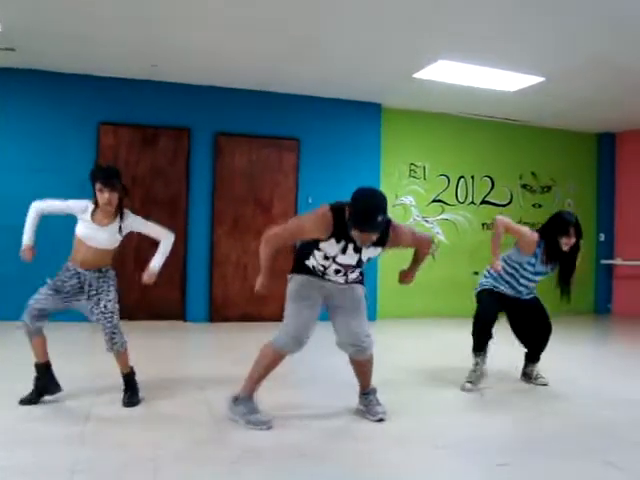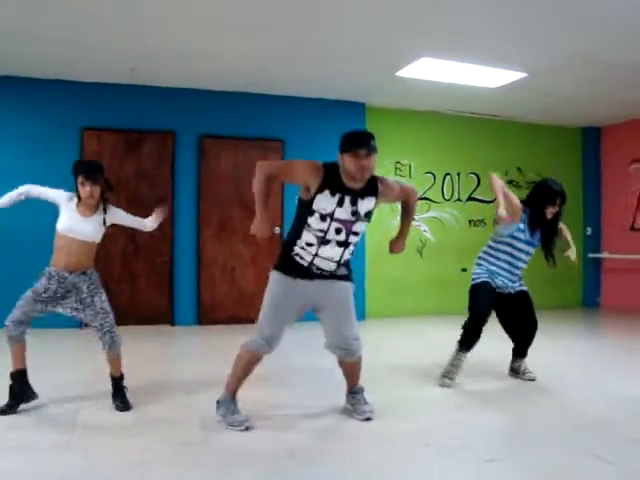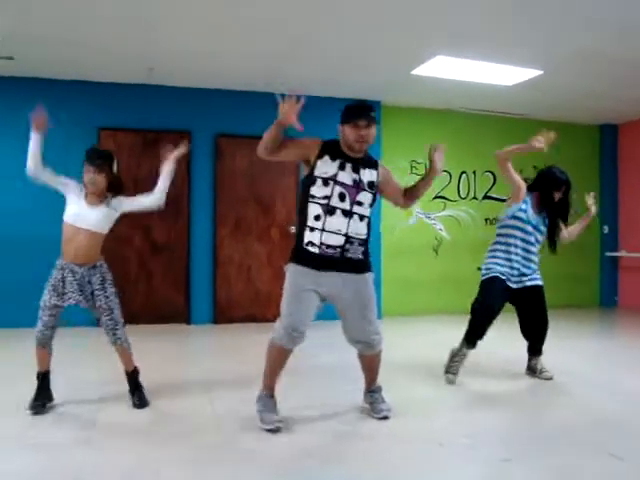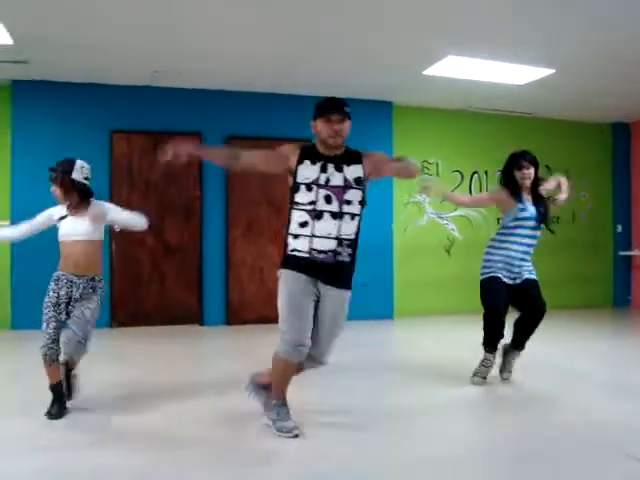
dt=0.4s
person 1, frame 1
left shoulder: (392, 234)
right shoulder: (325, 220)
left elbow: (426, 241)
right elbow: (271, 237)
left wrist: (411, 271)
right wrist: (265, 277)
left hip: (347, 285)
right hip: (308, 278)
left knee: (358, 341)
right knee: (292, 337)
left ankle: (367, 396)
right ankle: (242, 400)
person 1, frame 2
left shoulder: (380, 189)
right shoulder: (315, 175)
left elbow: (410, 193)
right elbow: (264, 168)
left wrist: (402, 235)
right wrist: (261, 216)
left hip: (337, 281)
right hip: (291, 275)
left knee: (347, 344)
right knee: (264, 339)
left ankle: (354, 394)
right ankle: (227, 399)
person 1, frame 3
left shoulder: (375, 170)
right shoulder: (317, 151)
left elbow: (404, 199)
right elbow: (265, 151)
left wrist: (431, 173)
right wrist: (282, 123)
left hip: (354, 270)
right hip: (306, 265)
left knee: (368, 336)
right knee: (290, 330)
left ankle: (372, 392)
right ankle: (265, 398)
person 1, frame 4
left shoulder: (365, 162)
right shoulder: (295, 156)
left elbow: (412, 169)
right elbow: (240, 159)
left wrist: (403, 164)
right wrist: (195, 150)
left hip: (339, 277)
right hip: (299, 269)
left knee: (316, 354)
right knee: (296, 343)
left ankle: (262, 382)
right ankle: (278, 404)
person 2, frame 1
left shoulder: (128, 220)
right shoulder: (82, 208)
left elbow: (167, 236)
right elbow: (37, 206)
left wrist: (155, 265)
right wrist: (28, 241)
left hip: (102, 278)
right hip: (72, 274)
left knee: (113, 332)
right knee: (31, 316)
left ankle: (130, 384)
right ankle: (45, 380)
person 2, frame 2
left shoulder: (109, 213)
right shoulder: (65, 200)
left elbow: (144, 224)
right elbow: (29, 190)
left wrist: (155, 220)
left hip: (87, 280)
right hip: (54, 277)
left knee: (109, 333)
left ankle: (118, 389)
person 2, frame 3
left shoulder: (116, 204)
right shoulder: (72, 191)
left elbow: (155, 200)
right elbow: (34, 170)
left wrist: (168, 165)
right wrist: (37, 133)
left hip: (96, 273)
right hip: (64, 271)
left knee: (116, 331)
right knee: (44, 329)
left ankle: (135, 384)
right ankle: (43, 389)
person 2, frame 4
left shoulder: (100, 208)
right shoulder: (56, 213)
left elbow: (142, 222)
left wrist: (112, 218)
left hip: (91, 286)
right hip: (61, 282)
left knee: (75, 342)
right knee: (49, 343)
left ankle: (67, 372)
right ankle: (58, 396)
person 3, frame 1
left shoulder: (560, 253)
right shoulder: (532, 240)
right elbow: (499, 220)
right wrist: (495, 258)
left hip: (522, 293)
right hip: (494, 285)
left knee: (542, 327)
right knee: (484, 317)
left ankle: (530, 369)
right ankle: (479, 366)
person 3, frame 2
left shoulder: (545, 223)
right shoulder: (516, 209)
left elbow: (559, 227)
right elbow: (494, 178)
left wrist: (571, 246)
right wrist: (501, 207)
left hip: (512, 283)
right hip: (487, 275)
left knee: (527, 325)
right knee: (478, 315)
left ankle: (518, 363)
right ankle: (458, 359)
person 3, frame 3
left shoulder: (548, 212)
right shoulder: (521, 193)
left elbow: (564, 236)
right elbow: (501, 160)
left wrist: (588, 216)
right wrist: (530, 147)
left hip: (529, 277)
right hip: (498, 270)
left knee: (537, 321)
right knee: (486, 309)
left ankle: (534, 363)
right ankle: (461, 353)
person 3, frame 4
left shoulder: (539, 191)
right shoulder: (506, 195)
left elbow: (560, 179)
right elbow: (469, 201)
left wrist: (562, 192)
right wrist: (439, 192)
left hip: (523, 268)
right hip: (498, 266)
left knee: (536, 309)
right knee: (495, 311)
left ankle: (513, 350)
right ankle: (489, 357)
